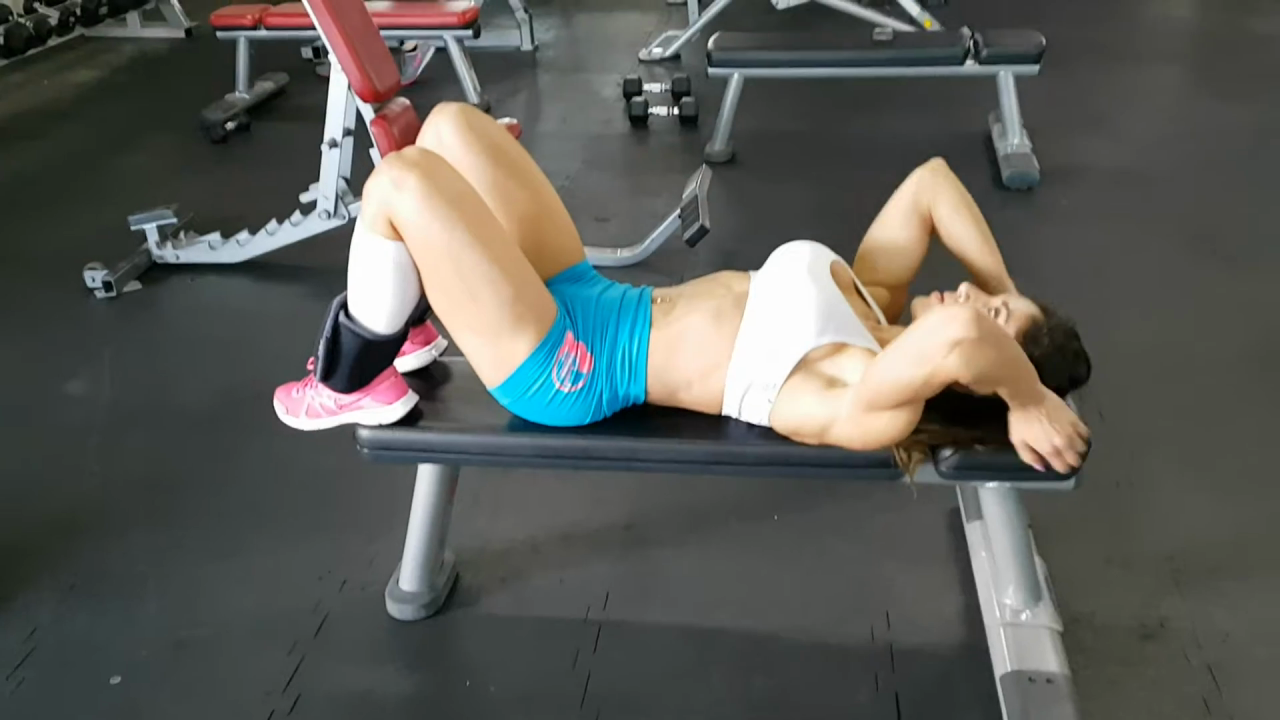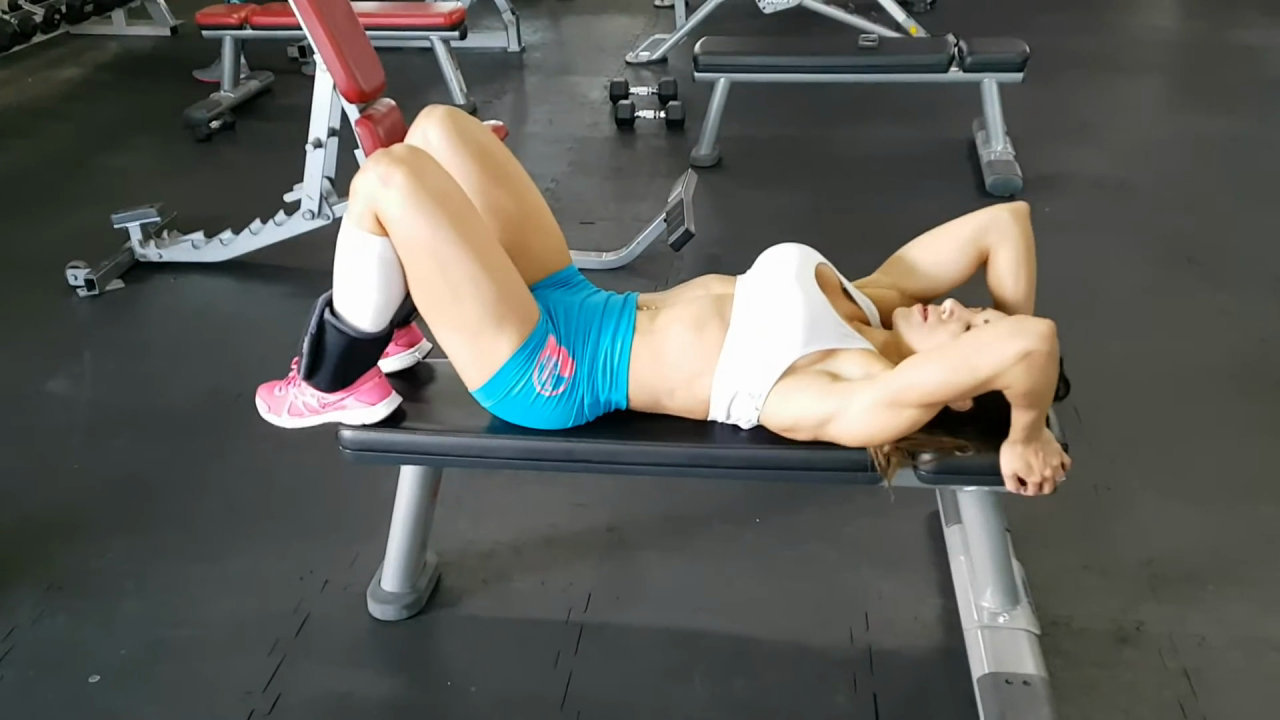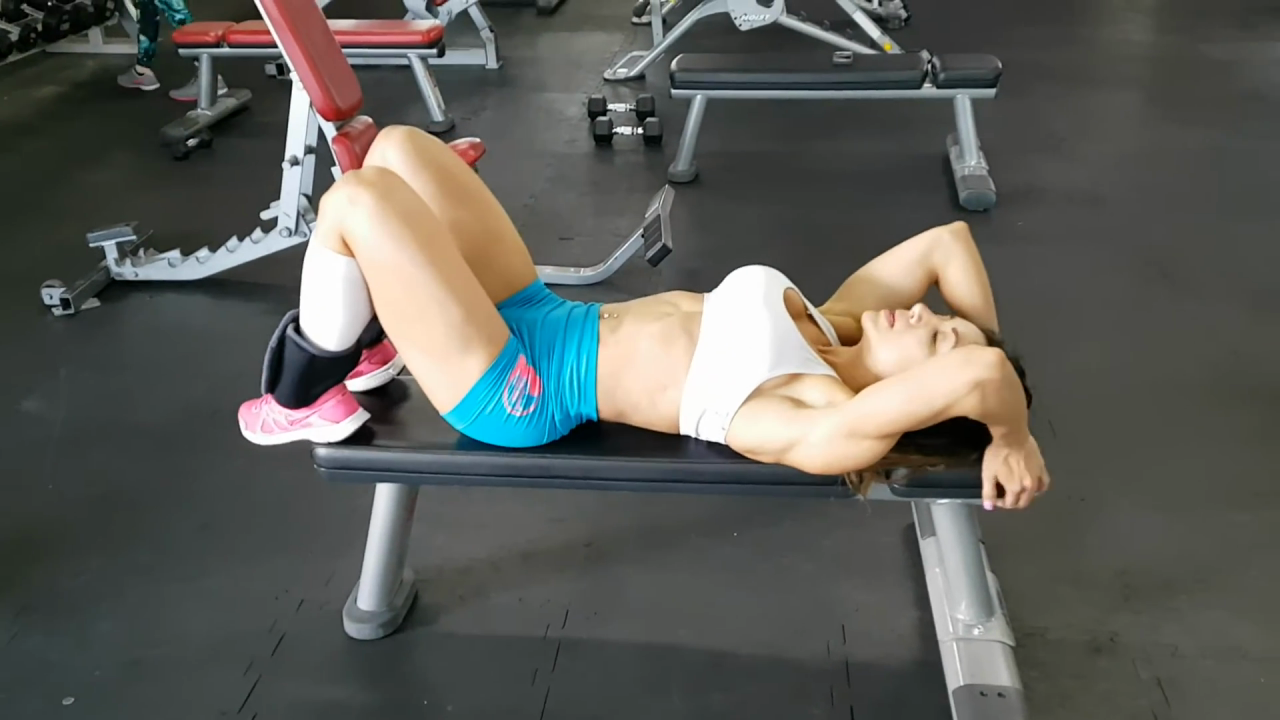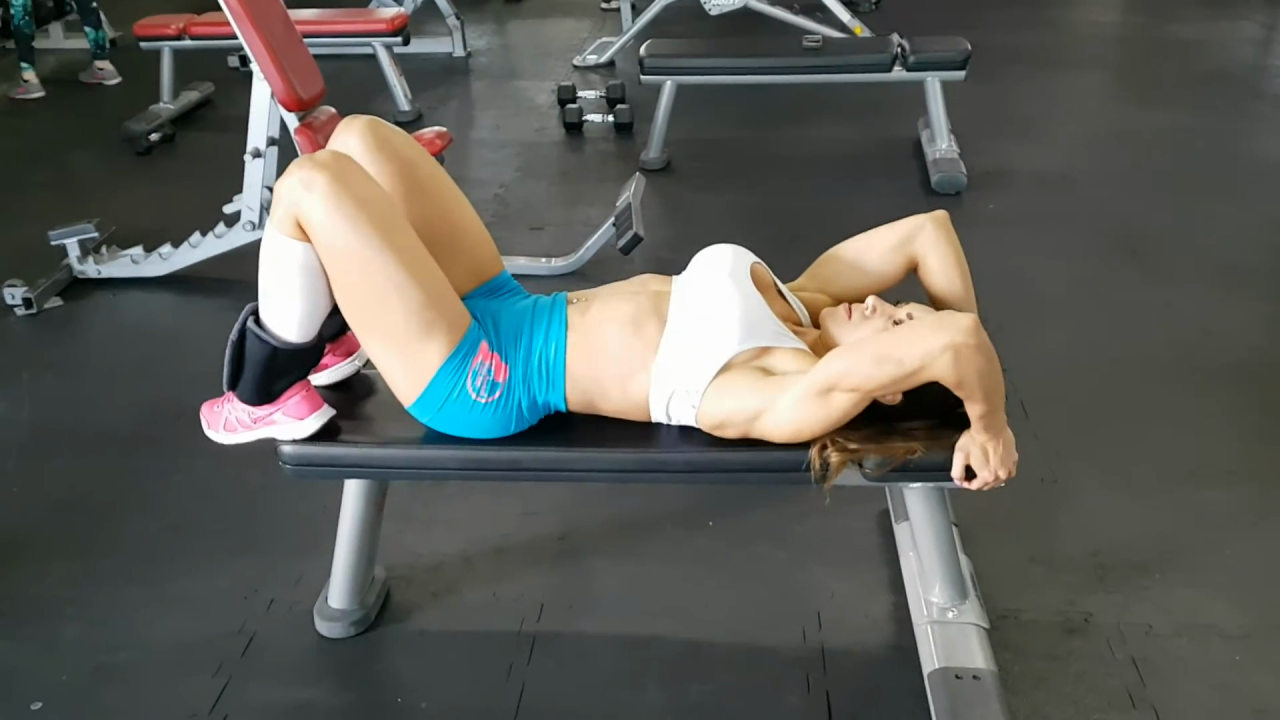
dt=0.7s
person 1, frame 1
left shoulder: (883, 407)
right shoulder: (874, 303)
left elbow: (956, 339)
right elbow: (929, 181)
left wrist: (1030, 401)
right wrist: (1002, 284)
left hip: (563, 371)
right hip: (587, 303)
left knee: (400, 178)
right knee: (451, 125)
left ankle: (356, 384)
right ankle: (403, 326)
person 1, frame 2
left shoulder: (880, 400)
right shoulder: (874, 308)
left elbow: (1034, 341)
right elbow: (1006, 218)
left wrist: (1026, 432)
right wrist: (1013, 328)
left hip: (545, 377)
right hip: (571, 311)
left knee: (387, 176)
right knee: (435, 126)
left ankle: (340, 384)
right ankle: (388, 327)
person 1, frame 3
left shoulder: (837, 427)
right shoulder: (835, 331)
left elbow: (982, 374)
right elbow: (947, 240)
left wrist: (1013, 438)
right wrist: (995, 346)
left hip: (512, 393)
right hip: (539, 323)
left knee: (355, 198)
right knee: (397, 145)
left ankle: (309, 397)
right ankle: (360, 343)
person 1, frame 4
left shoulder: (808, 397)
right shoulder: (803, 311)
left elbow: (956, 338)
right elbow: (929, 228)
left wrist: (987, 420)
right wrist: (971, 341)
left hip: (478, 385)
right hip: (503, 315)
left knee: (311, 183)
right knee: (358, 137)
left ankle: (270, 393)
right ankle: (326, 336)
